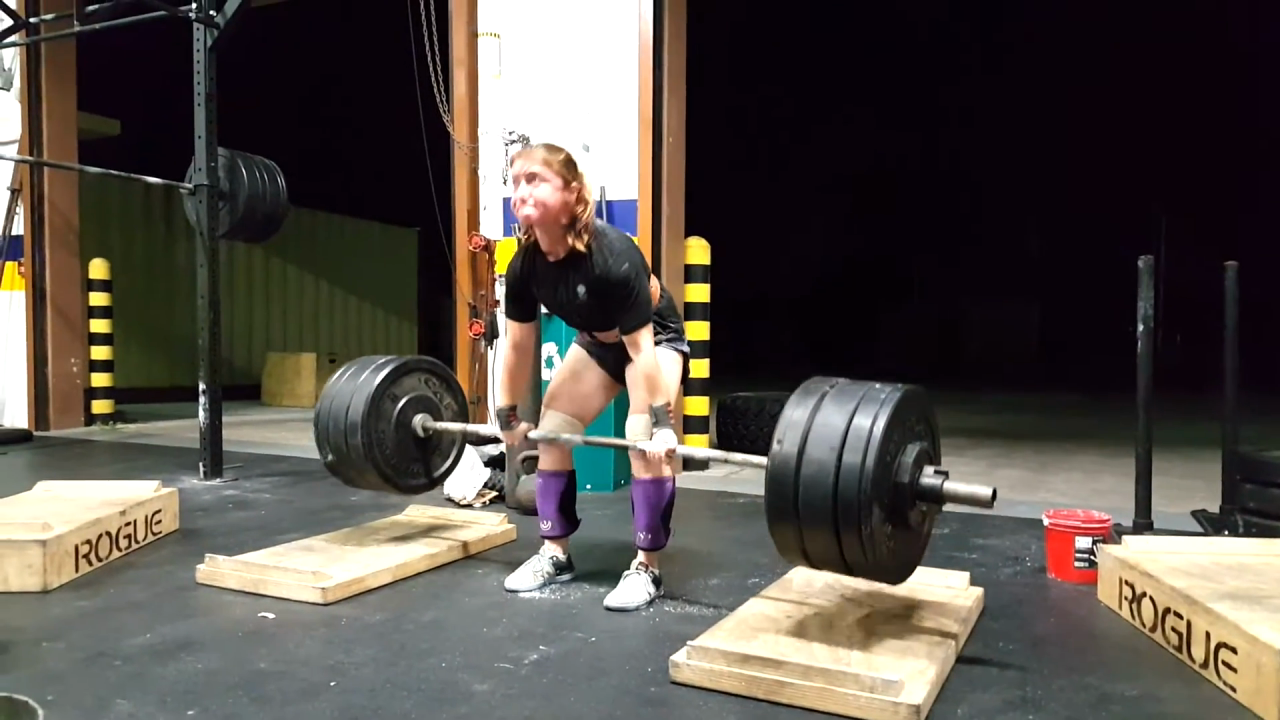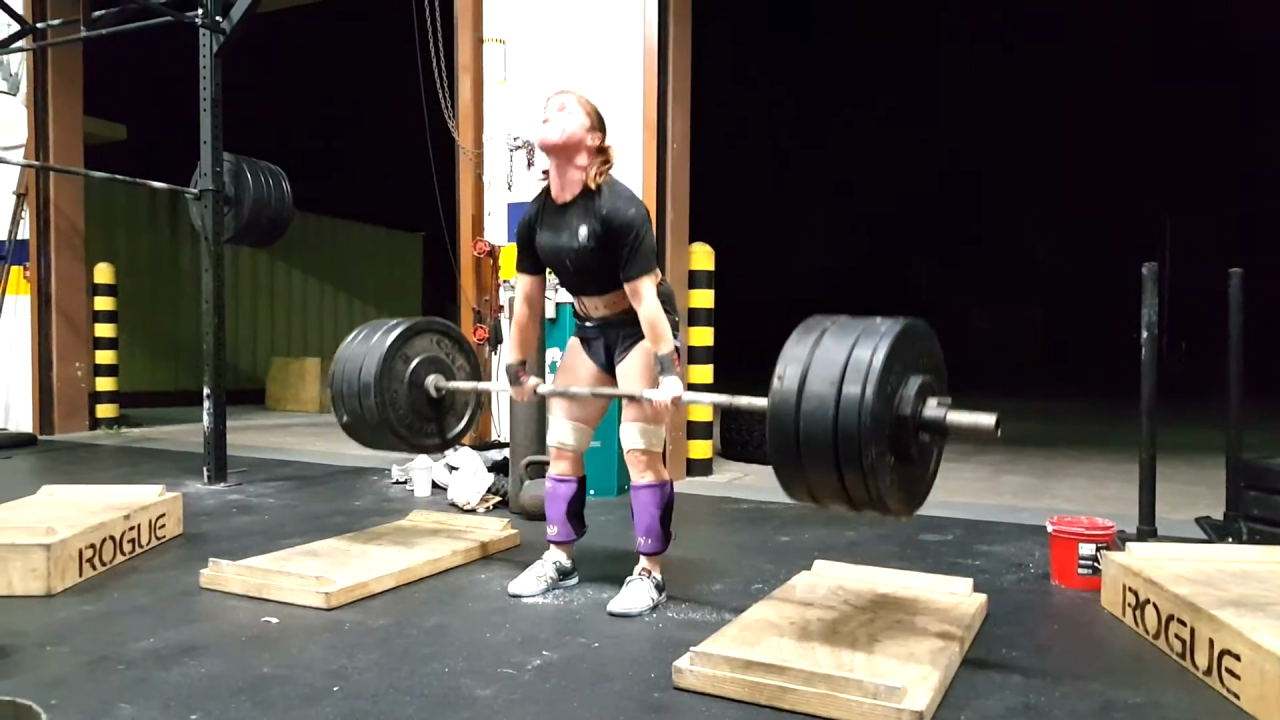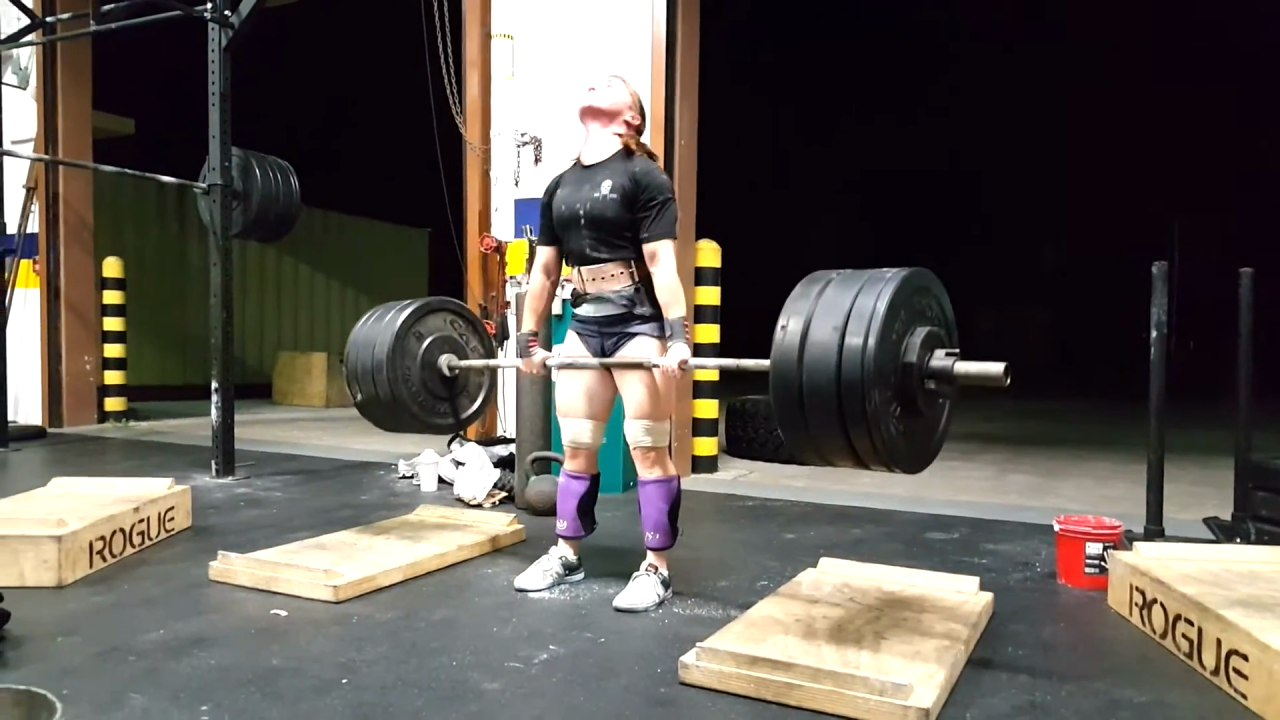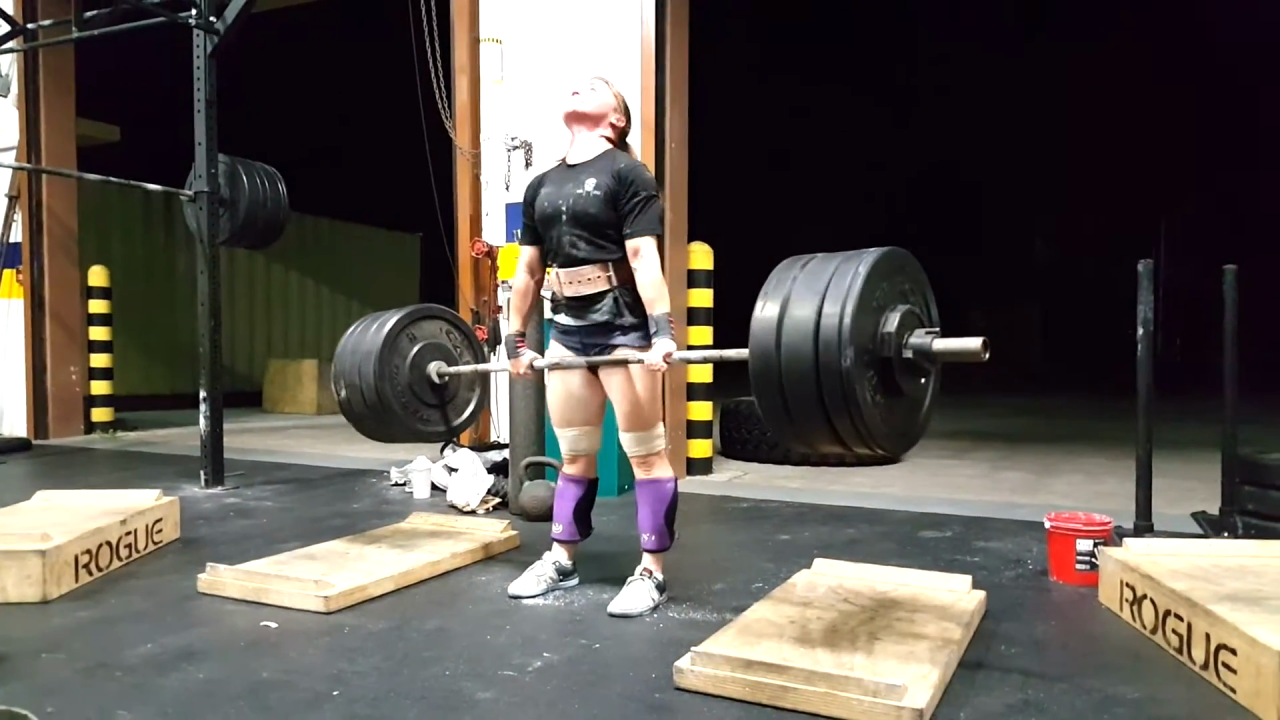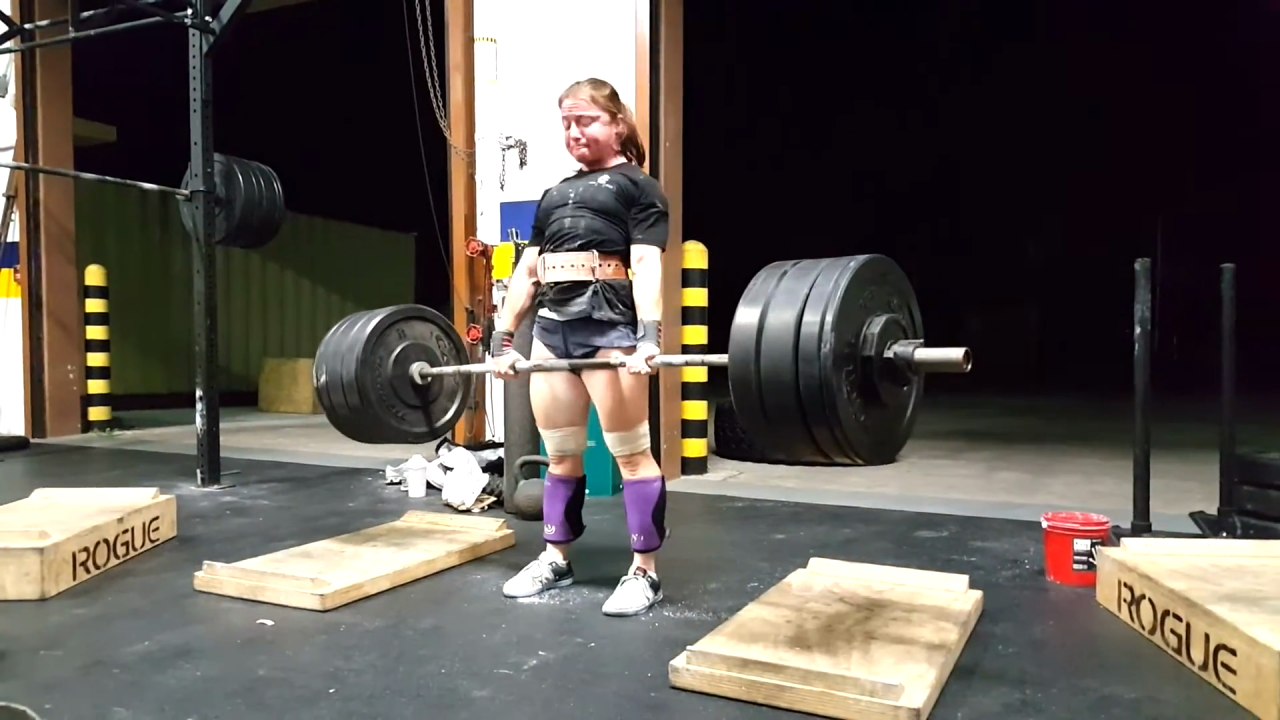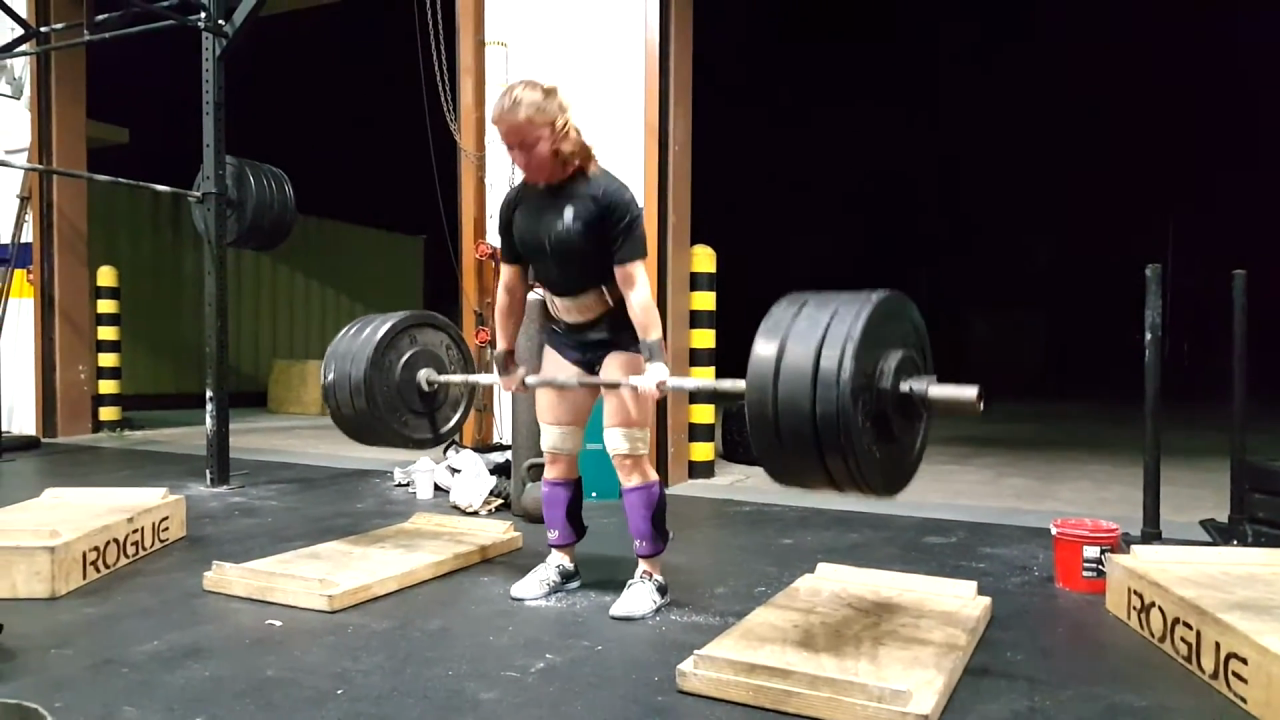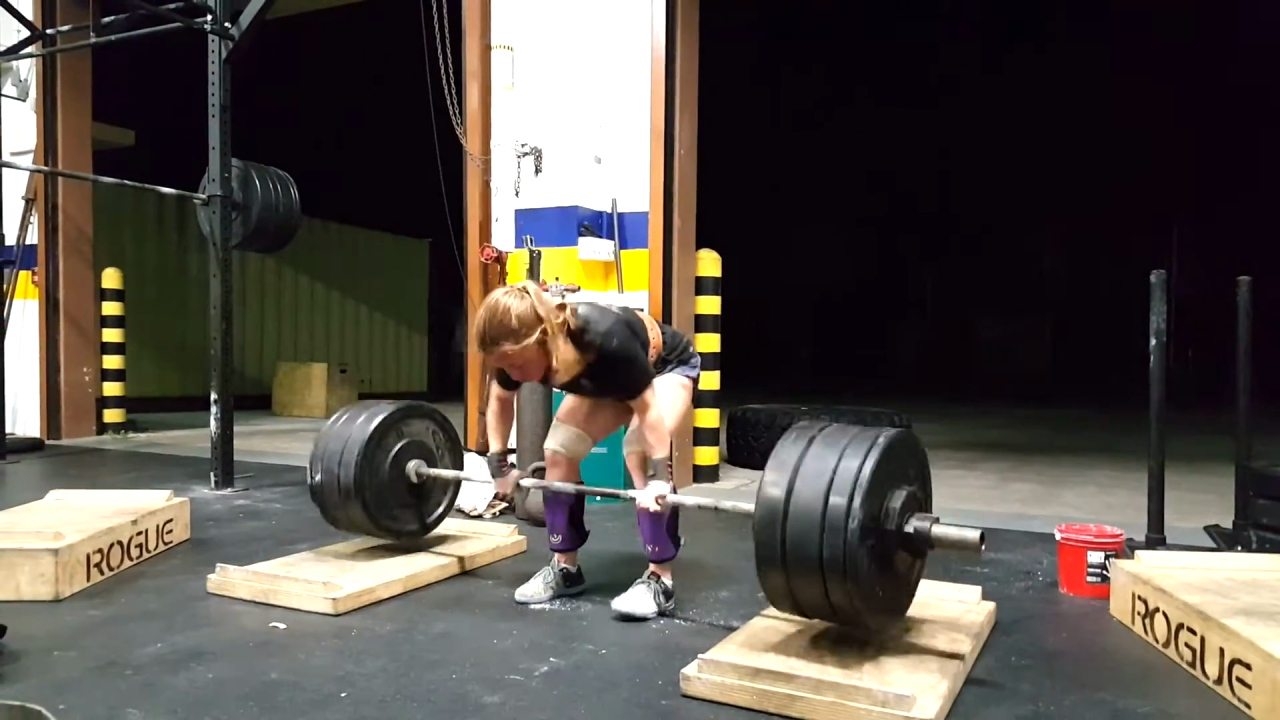
dt=0.4s
person 1, frame 1
left shoulder: (613, 257)
right shoulder: (524, 265)
left elbow: (641, 348)
right elbow: (519, 345)
left wrist: (663, 426)
right wrist: (508, 415)
left hip: (656, 336)
right hip: (596, 342)
left knee: (644, 445)
right knee: (549, 437)
left ankle: (646, 569)
right ankle: (554, 555)
person 1, frame 2
left shoulder: (619, 208)
right shoulder: (535, 217)
left elbow: (645, 296)
right elbow: (527, 299)
left wrist: (668, 374)
right wrist: (517, 369)
left hip: (639, 332)
right hip: (589, 332)
left knee: (641, 449)
right knee: (562, 446)
left ankle: (649, 574)
right ankle: (558, 559)
person 1, frame 3
left shoulder: (643, 175)
right shoulder: (560, 186)
left elbow: (662, 262)
right elbow: (544, 269)
left wrist: (677, 335)
right wrist: (528, 338)
left hip: (639, 319)
right hip: (585, 320)
left knee: (647, 445)
right knee: (575, 444)
left ankle: (656, 568)
right ankle: (566, 553)
person 1, frame 4
left shoulder: (625, 172)
right shoulder: (541, 186)
left elbow: (644, 258)
right elbow: (527, 270)
left wrist: (662, 330)
right wrist: (516, 340)
left hip: (623, 323)
right hip: (567, 326)
left knee: (644, 450)
right knee: (574, 452)
left ankle: (652, 571)
right ankle: (561, 558)
person 1, frame 5
left shoulder: (639, 187)
right shoulder: (556, 192)
left elbow: (647, 266)
right elbow: (527, 271)
left wrist: (649, 334)
right wrist: (502, 339)
left hip: (607, 321)
right hip: (550, 323)
left knee: (630, 451)
right knee: (560, 453)
left ankle: (644, 571)
right ankle: (555, 558)
person 1, frame 6
left shoulder: (604, 195)
right shoulder: (516, 204)
left elbow: (634, 284)
right elbow: (511, 287)
left wrist: (652, 359)
right wrist: (505, 357)
left hip: (623, 337)
right hip: (566, 340)
left knee: (627, 453)
right knee: (556, 453)
left ankle: (651, 575)
right ankle: (561, 562)
person 1, frame 7
left shoulder: (603, 340)
right shoulder: (516, 352)
left elbow: (646, 408)
right elbow: (500, 399)
left wrist: (657, 475)
right wrist: (497, 462)
left hip: (666, 367)
right hip: (607, 381)
left knee: (640, 454)
right knee: (558, 452)
left ankle: (660, 577)
right ankle: (565, 566)
